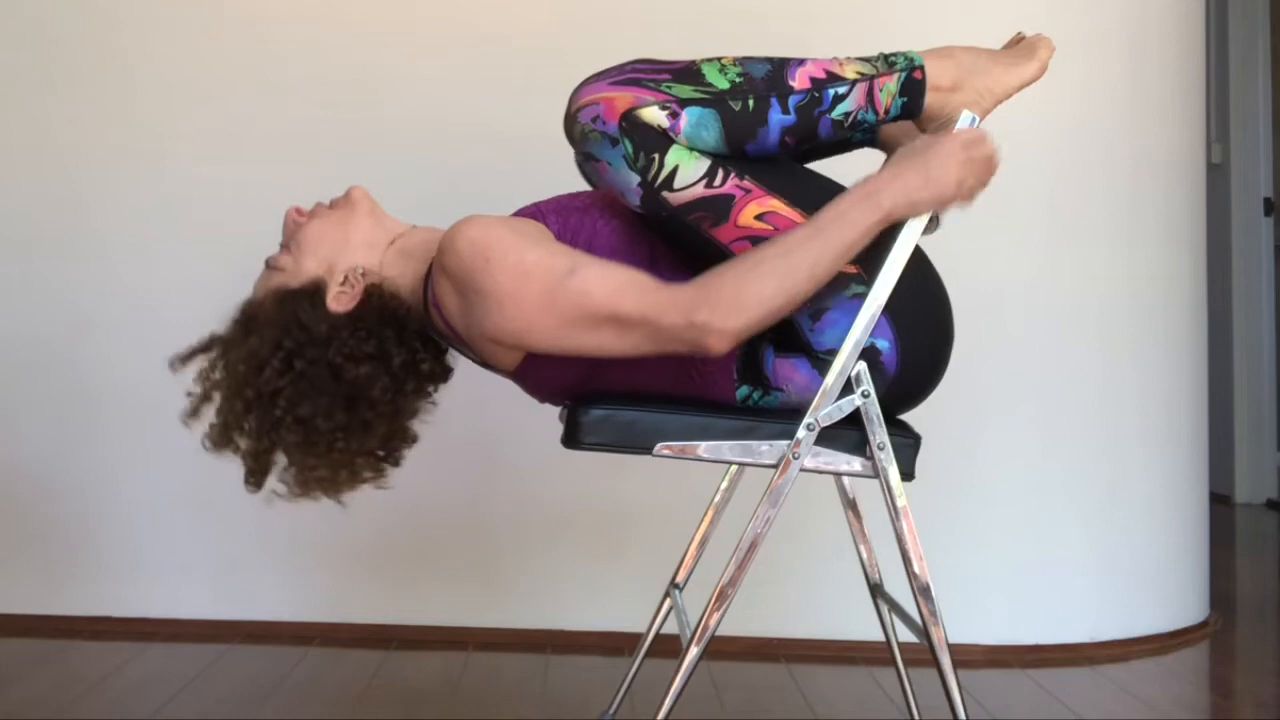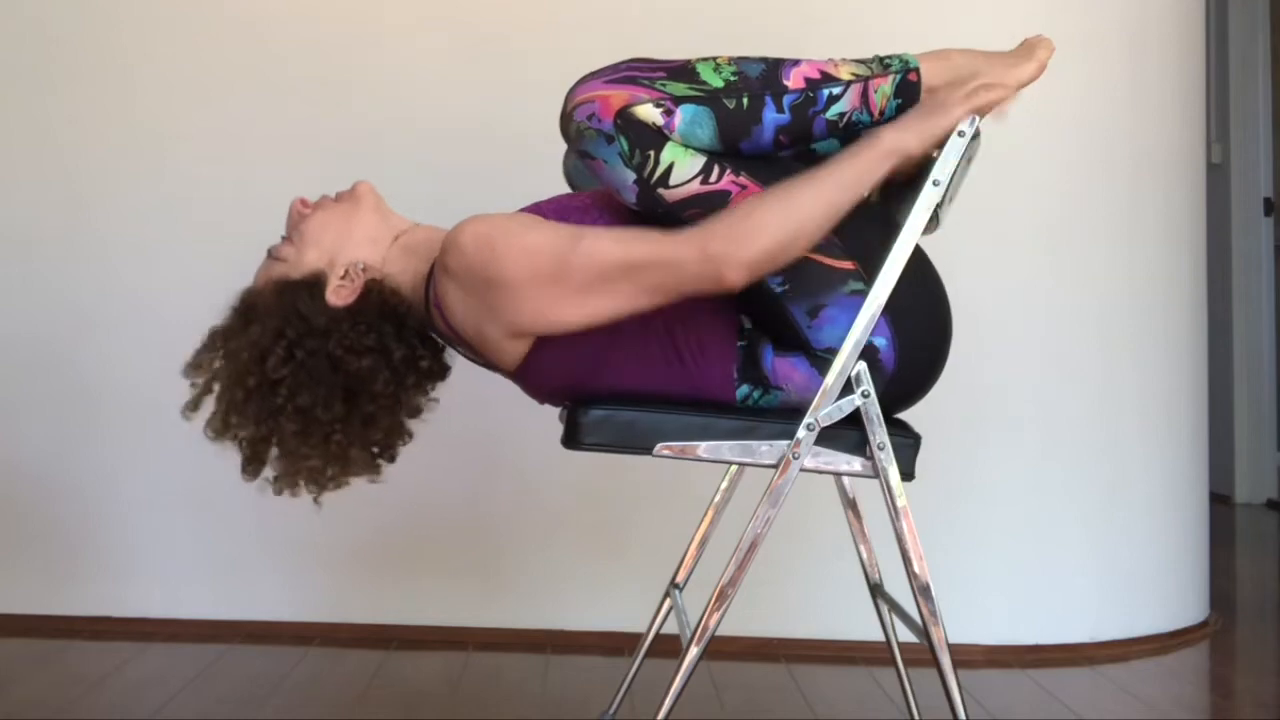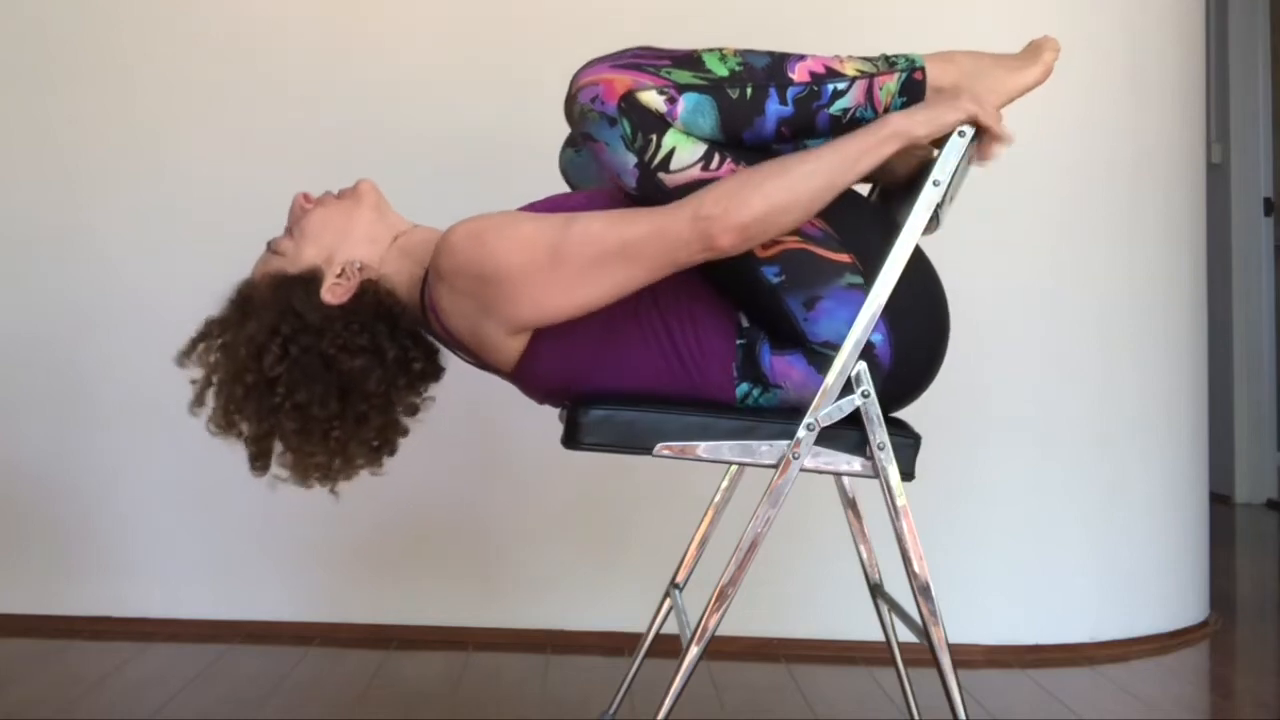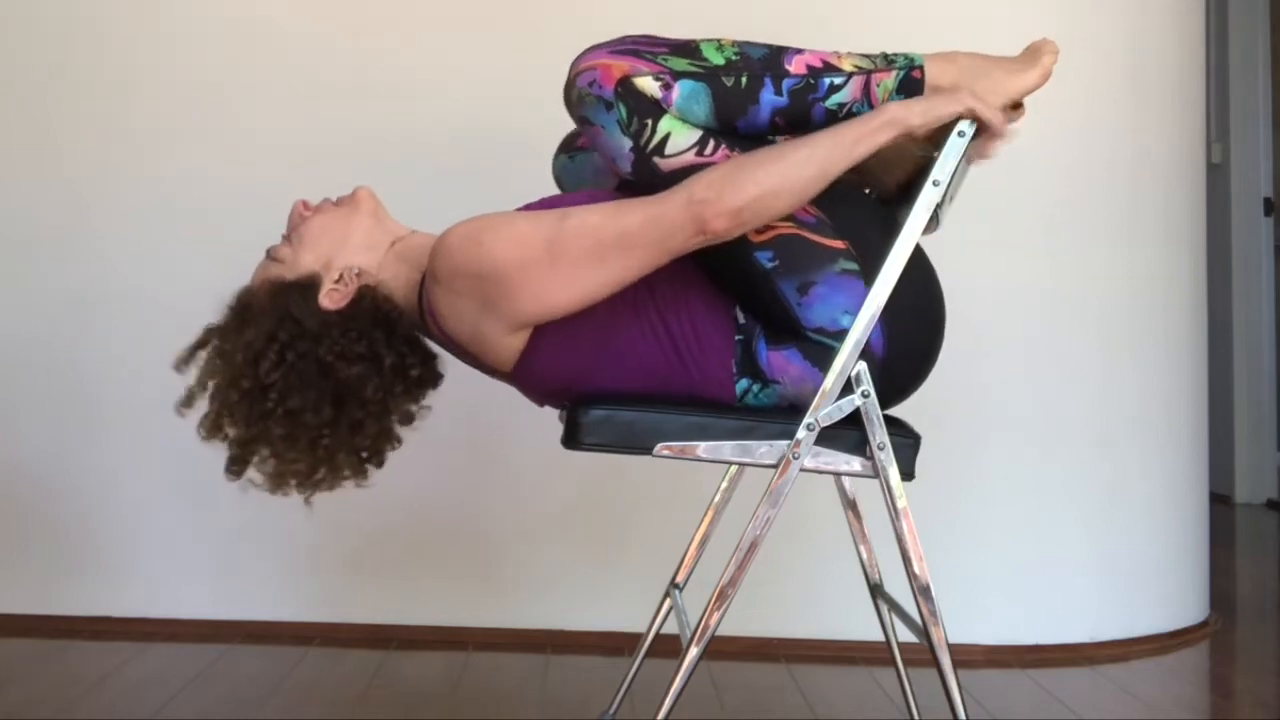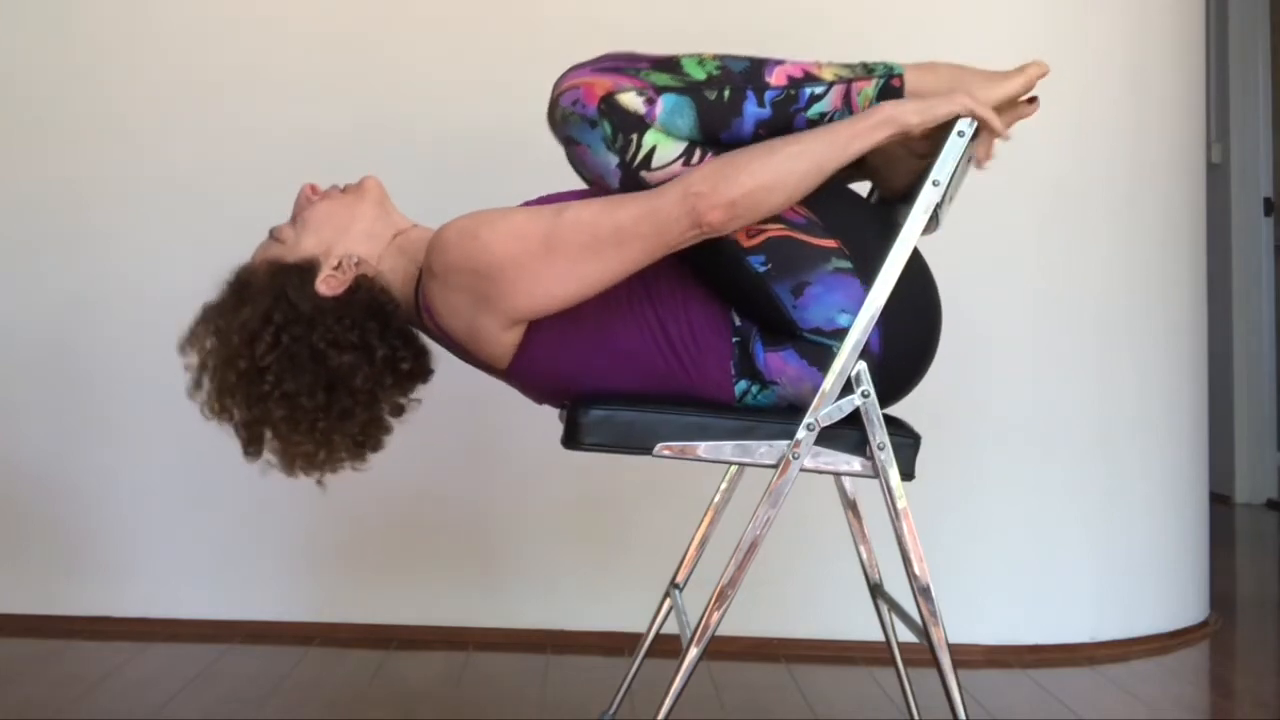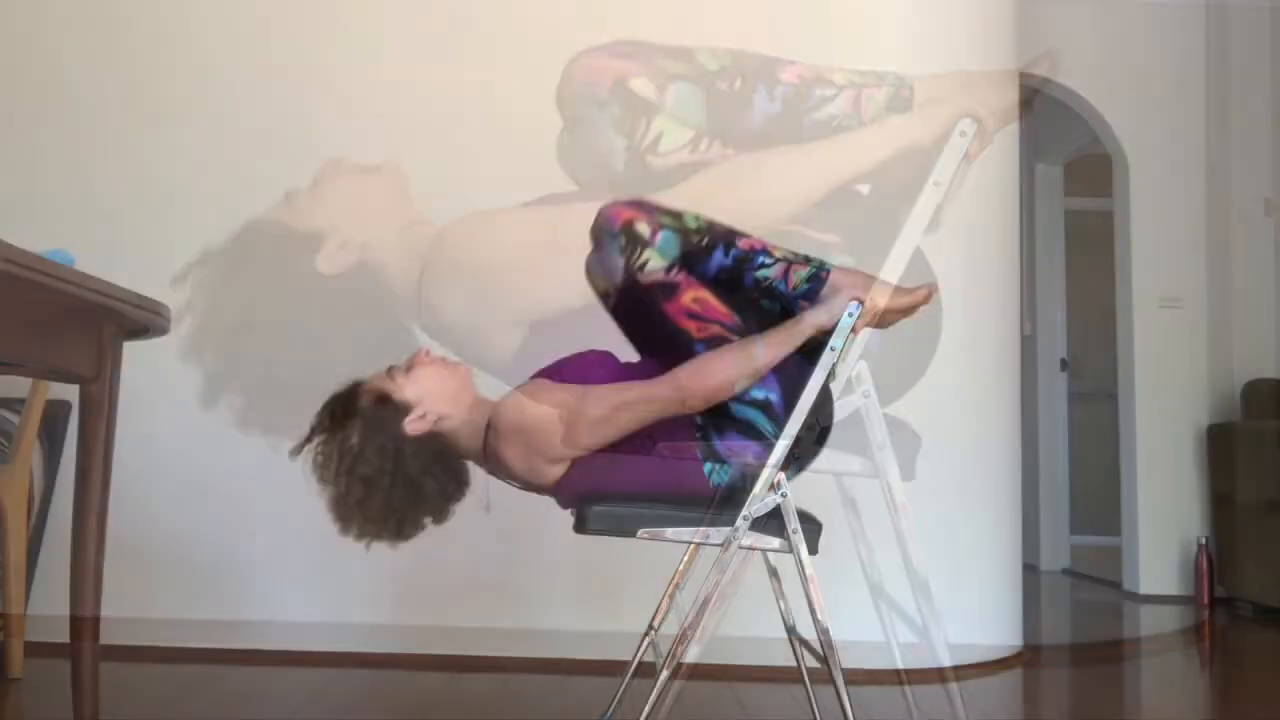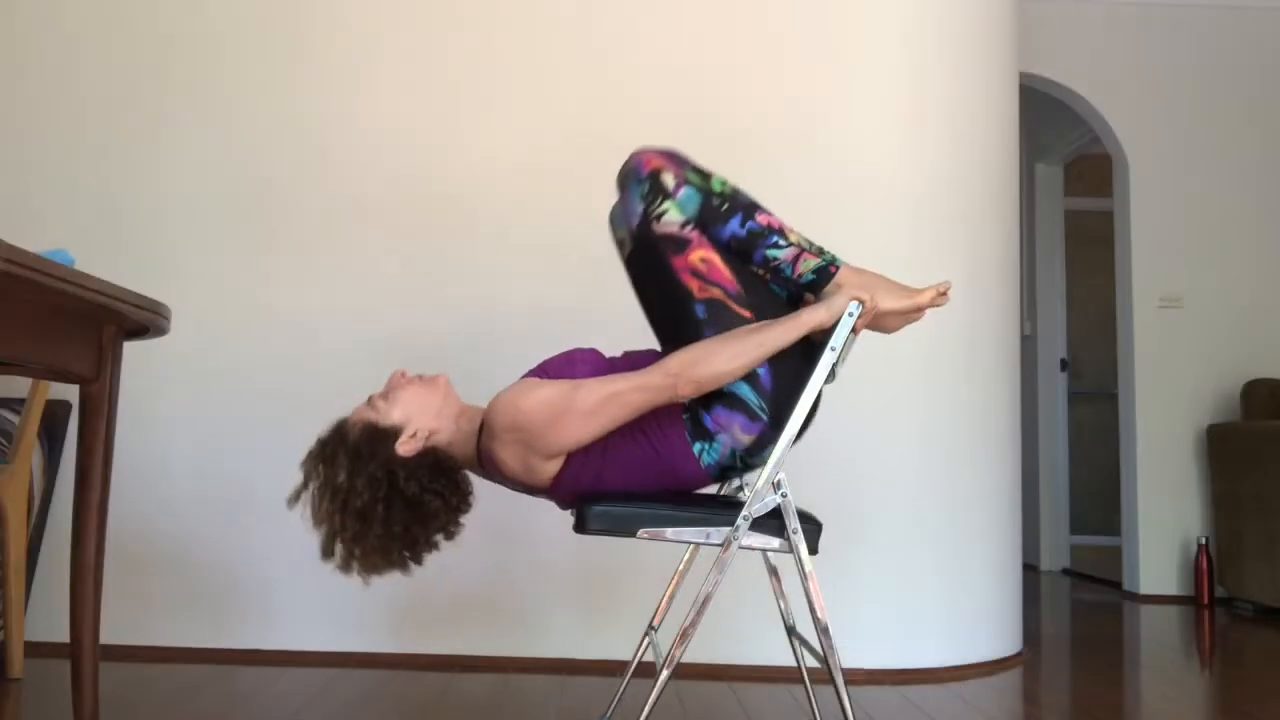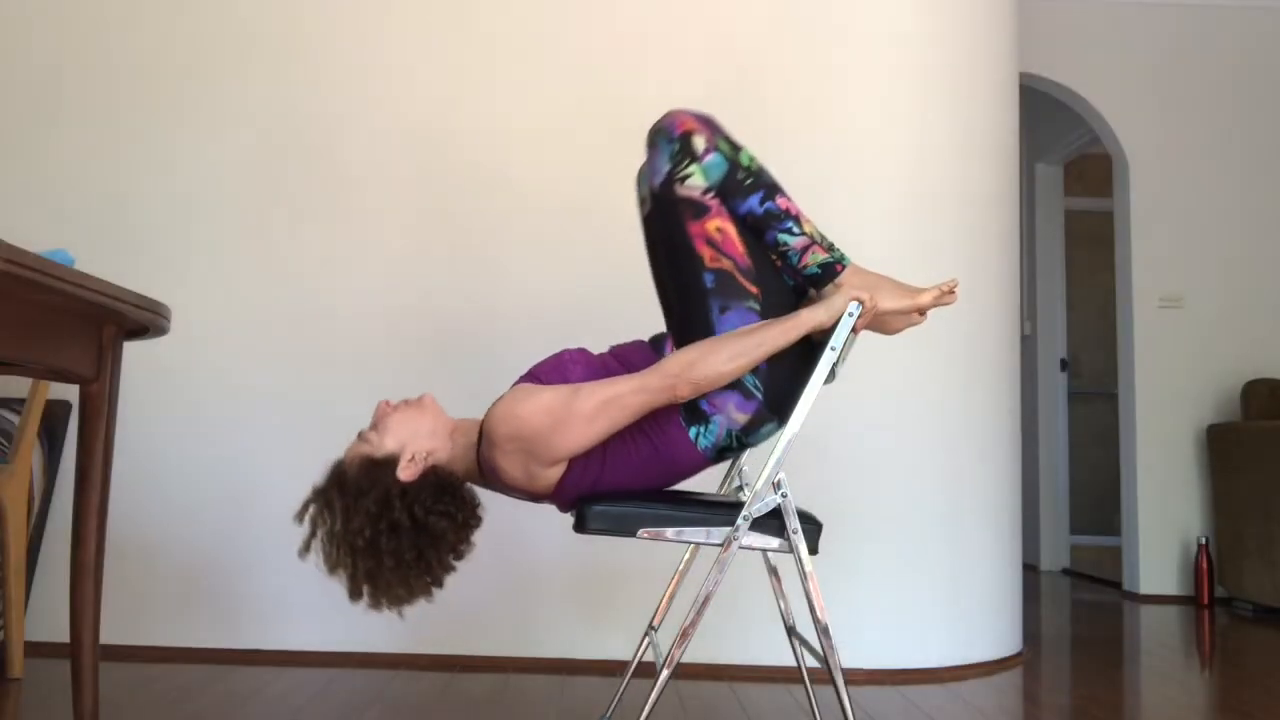
dt=0.4s
person 1, frame 1
left shoulder: (454, 281)
right shoulder: (473, 262)
right elbow: (706, 321)
right wrist: (890, 193)
left hip: (807, 348)
right hip: (842, 348)
left knee: (623, 125)
right knee: (617, 107)
left ankle: (913, 114)
right ankle: (938, 81)
person 1, frame 2
left shoulder: (458, 285)
right shoulder: (478, 262)
left elbow: (691, 247)
right elbow: (719, 260)
right wrist: (896, 140)
left hip: (785, 346)
right hip: (838, 347)
left knee: (602, 152)
right knee: (611, 106)
right ankle: (921, 86)
person 1, frame 3
left shoulder: (458, 283)
right shoulder: (474, 263)
left elbow: (677, 224)
right elbow: (711, 227)
right wrist: (905, 126)
left hip: (774, 337)
right hip: (835, 345)
left knee: (598, 146)
right knee: (616, 89)
right ankle: (933, 83)
person 1, frame 4
left shoulder: (464, 291)
right shoulder: (474, 266)
left elbow: (669, 218)
right elbow: (706, 214)
right wrist: (904, 114)
left hip: (778, 342)
right hip: (831, 339)
left knee: (591, 154)
right knee: (616, 79)
right ankle: (930, 82)
person 1, frame 5
left shoulder: (461, 278)
right shoulder: (469, 261)
left elbow: (666, 218)
right elbow: (701, 207)
right wrist: (899, 113)
left hip: (783, 340)
right hip: (830, 340)
right knee: (599, 97)
left ankle: (904, 154)
right ankle: (911, 92)
person 1, frame 6
left shoulder: (502, 434)
right elbow: (676, 393)
right wrist: (813, 319)
left hip: (721, 433)
right hip: (754, 432)
left knee: (620, 248)
right knee: (624, 229)
left ankle: (837, 290)
right ankle: (840, 295)
person 1, frame 7
left shoulder: (495, 441)
right elbow: (669, 382)
right wrist: (815, 315)
left hip: (723, 419)
right hip: (744, 410)
left knee: (647, 192)
right knee: (652, 177)
left ankle: (833, 287)
right ankle: (844, 290)
person 1, frame 8
left shoulder: (496, 450)
right elbow: (670, 384)
right wrist: (813, 317)
left hip: (719, 399)
right hip: (739, 393)
left knee: (673, 164)
right knee: (682, 138)
left ankle: (837, 290)
right ankle: (845, 290)
